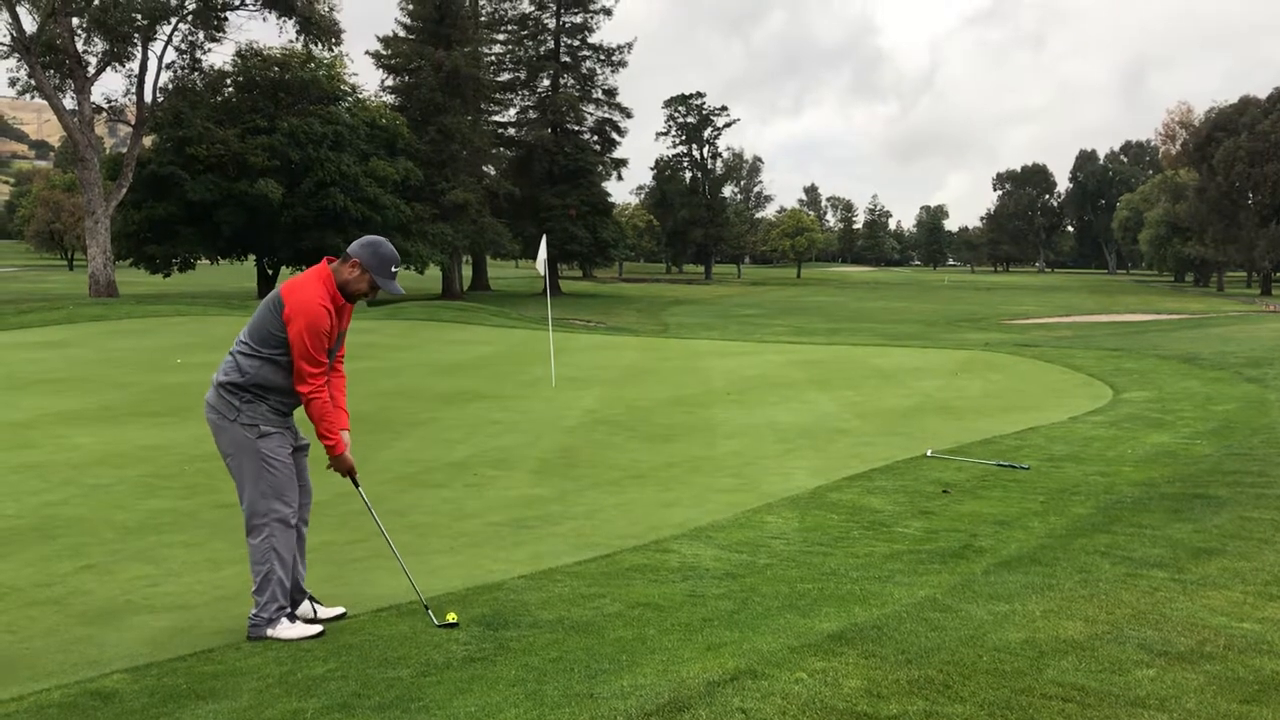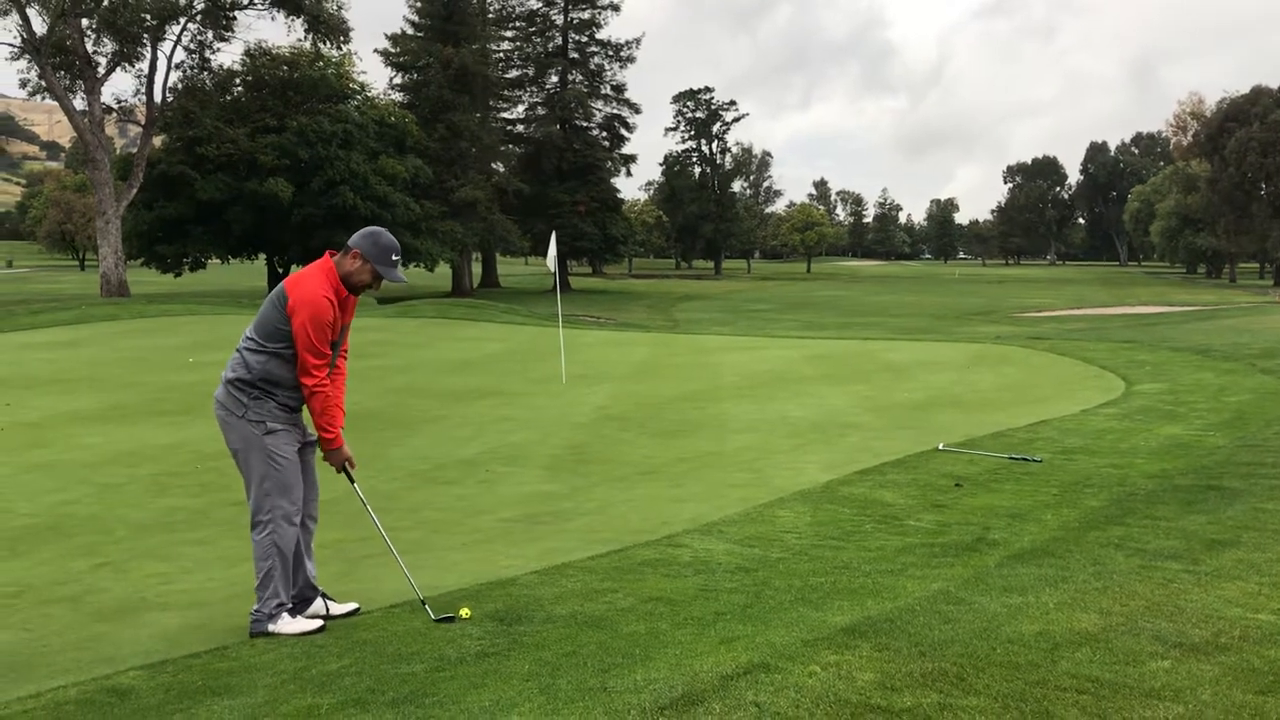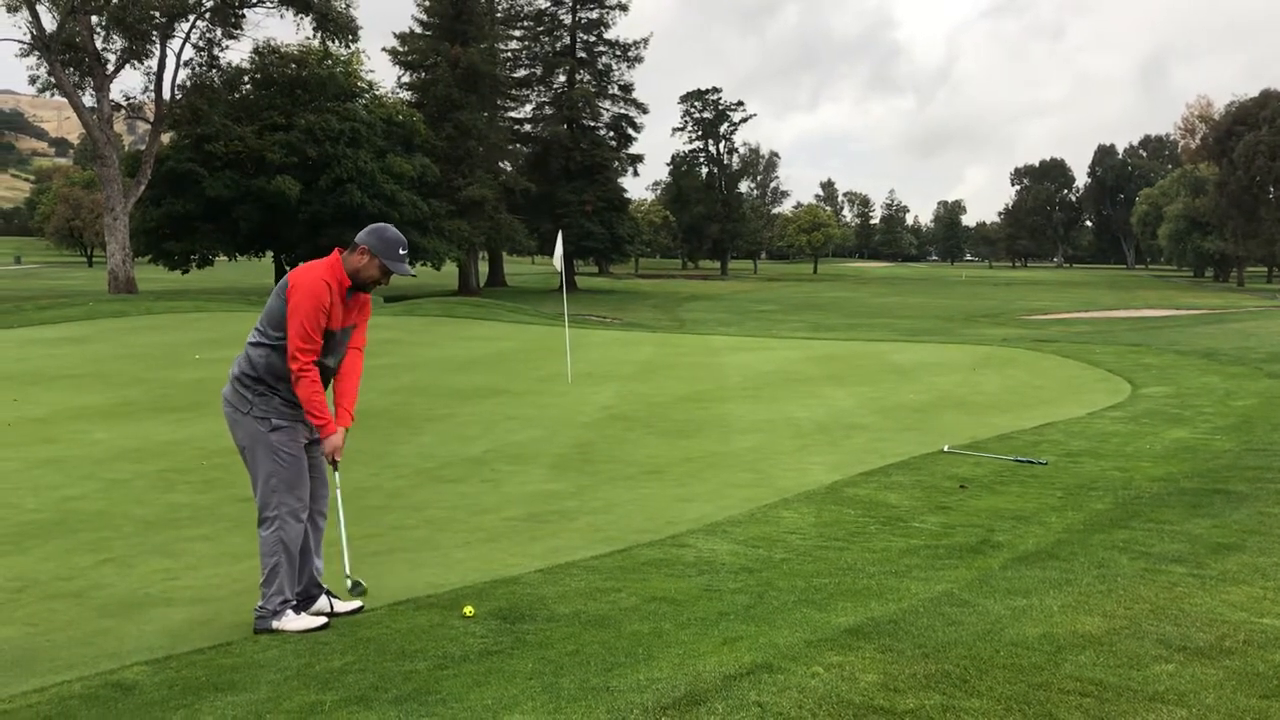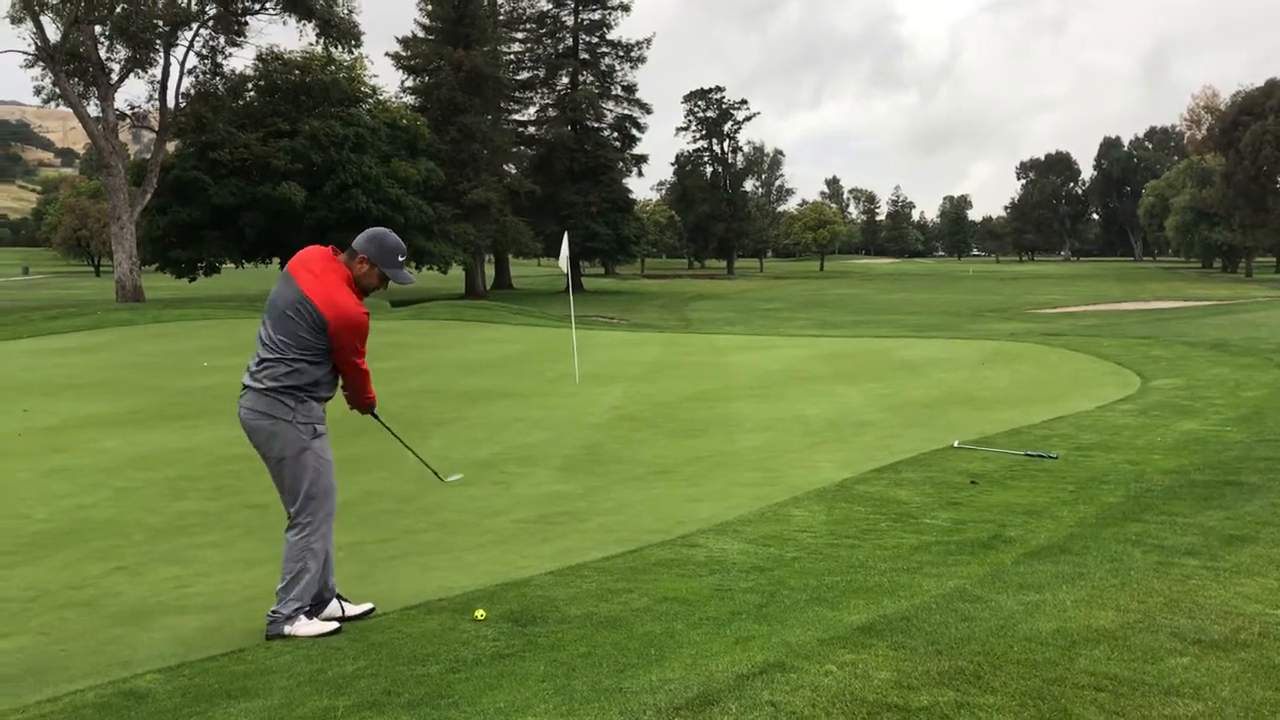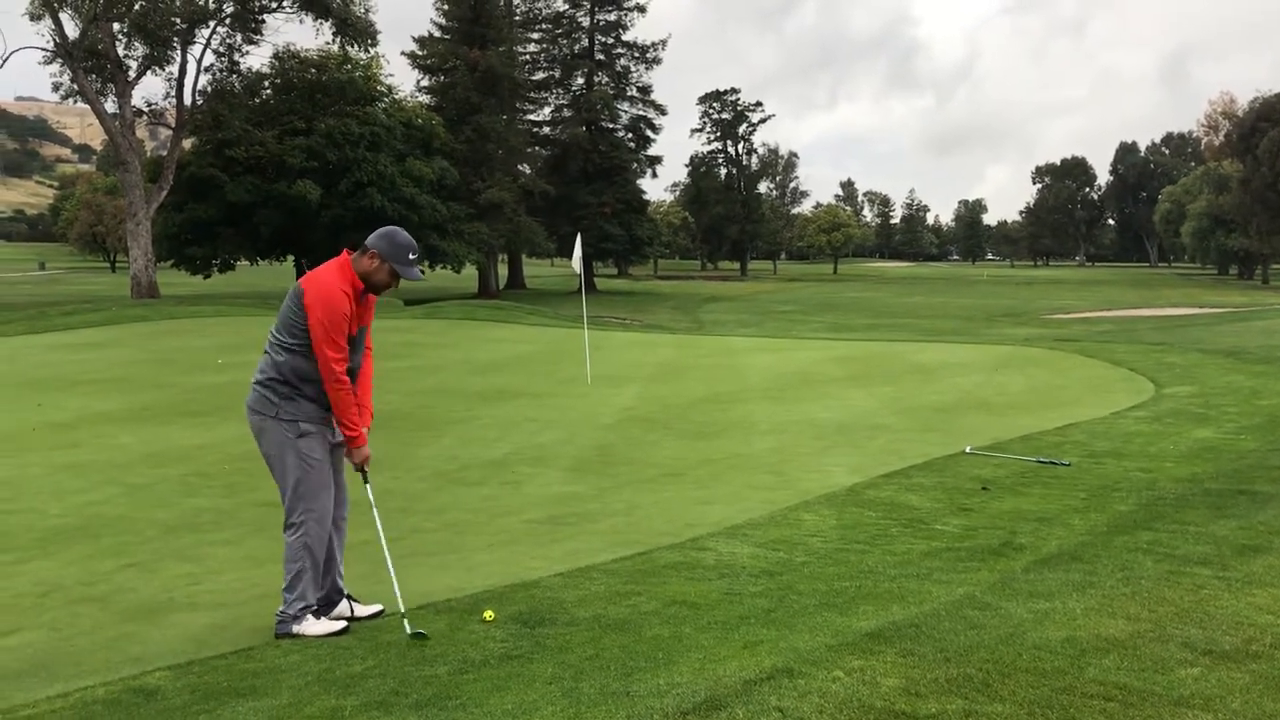
dt=1s
person 1, frame 1
left shoulder: (340, 295)
right shoulder: (311, 302)
left elbow: (334, 365)
right elbow: (311, 386)
left wrist: (342, 428)
right wrist: (335, 448)
left hip: (271, 409)
right hip: (244, 409)
left knee: (296, 504)
right knee: (273, 511)
left ankle: (291, 599)
right ankle: (268, 616)
person 1, frame 2
left shoulder: (344, 290)
right shoulder: (314, 296)
left elbow: (336, 361)
right elbow: (314, 378)
left wrist: (335, 426)
right wrist: (333, 441)
left hip: (282, 406)
right hip: (253, 406)
left knee: (302, 505)
right knee: (279, 508)
left ankle: (303, 597)
right ankle: (270, 612)
person 1, frame 3
left shoulder: (359, 296)
right shoulder: (314, 283)
left elbow: (351, 361)
right elbow: (301, 363)
left wrist: (341, 424)
right wrist: (325, 427)
left hip: (293, 405)
right hip: (261, 403)
left knee: (313, 502)
right knee: (285, 506)
left ankle: (308, 594)
right ankle: (274, 609)
person 1, frame 4
left shoulder: (309, 258)
right shoulder: (347, 309)
right elbow: (353, 366)
left wrist: (354, 389)
right wrist: (366, 400)
left hip: (262, 402)
right hip: (288, 412)
left knee: (314, 508)
right knee: (313, 512)
left ankle: (319, 599)
right ankle: (287, 614)
person 1, frame 5
left shoulder: (365, 295)
right shoulder: (329, 288)
left elbow: (361, 362)
right elbow: (333, 370)
left wrist: (362, 427)
right wrist: (354, 438)
left hip: (316, 409)
right hip: (285, 410)
left knee: (332, 507)
right knee: (310, 510)
left ankle: (329, 599)
right ankle: (295, 614)
